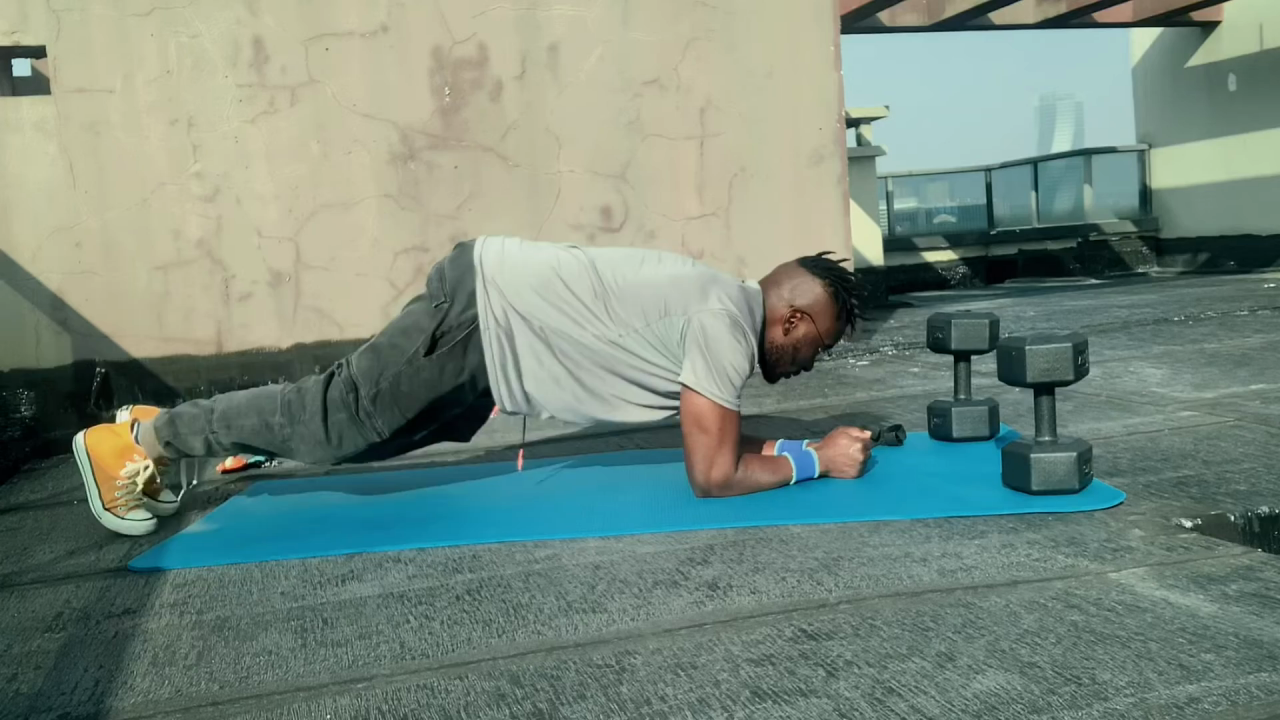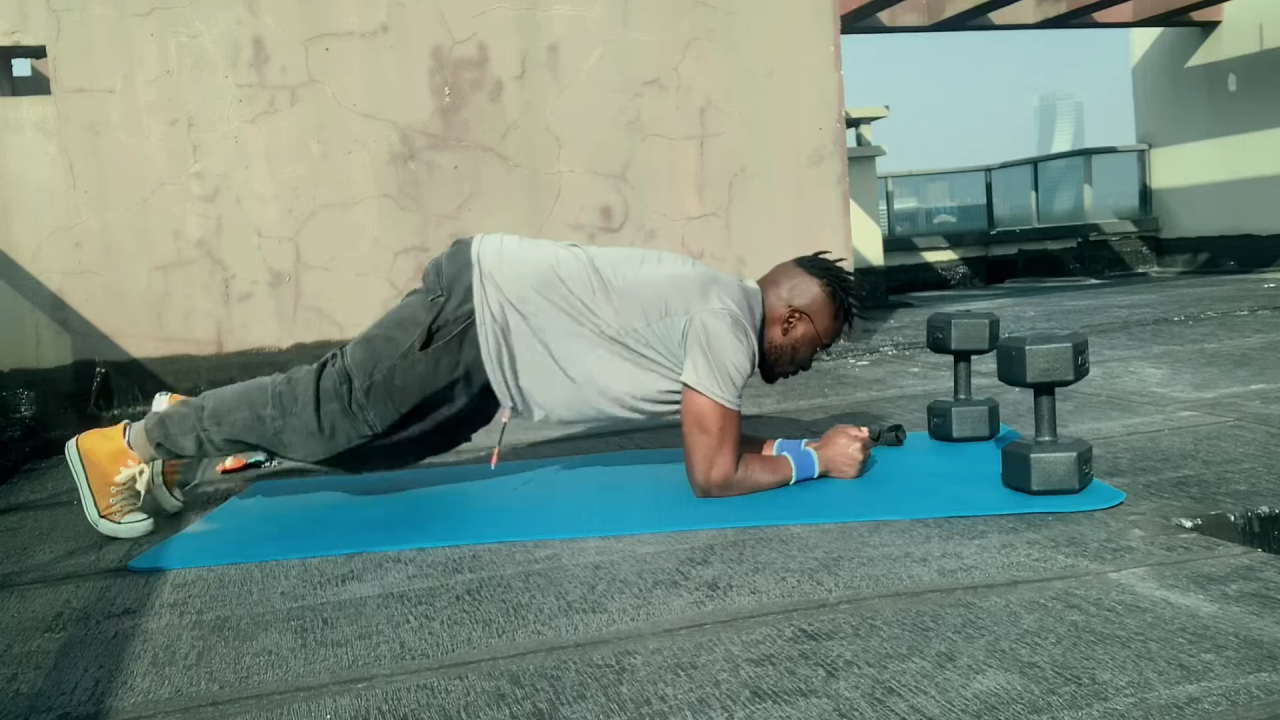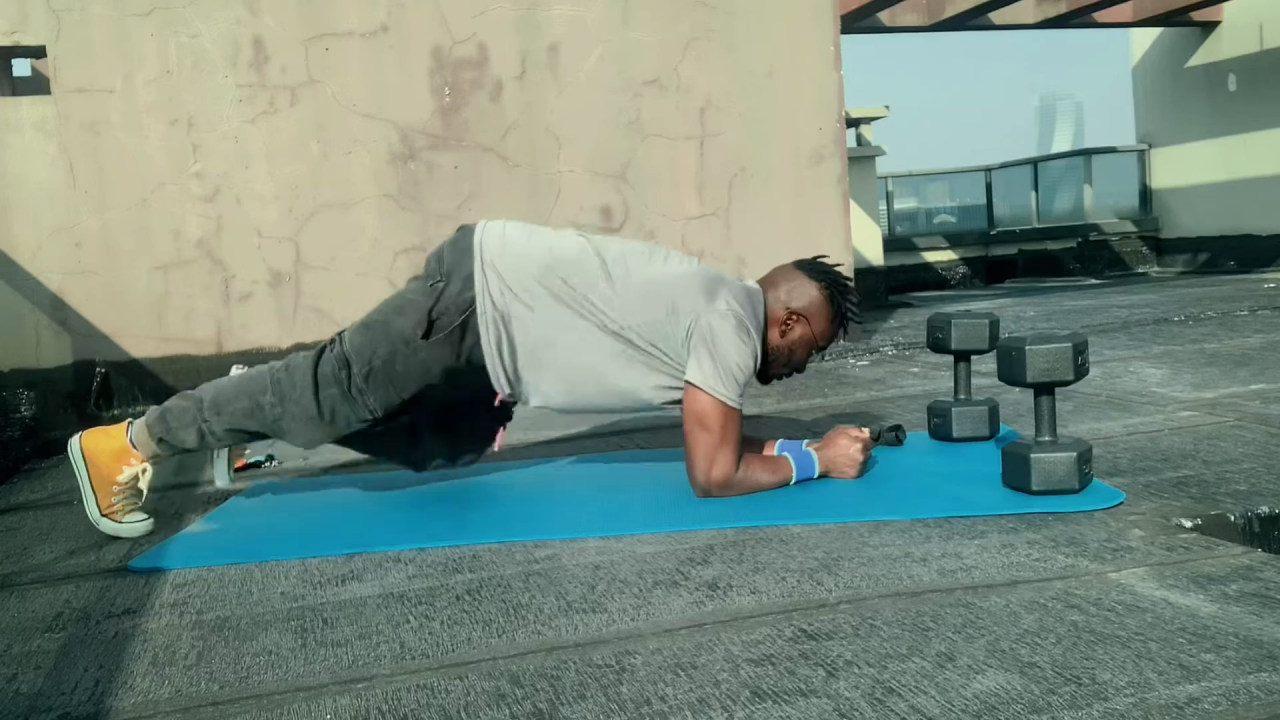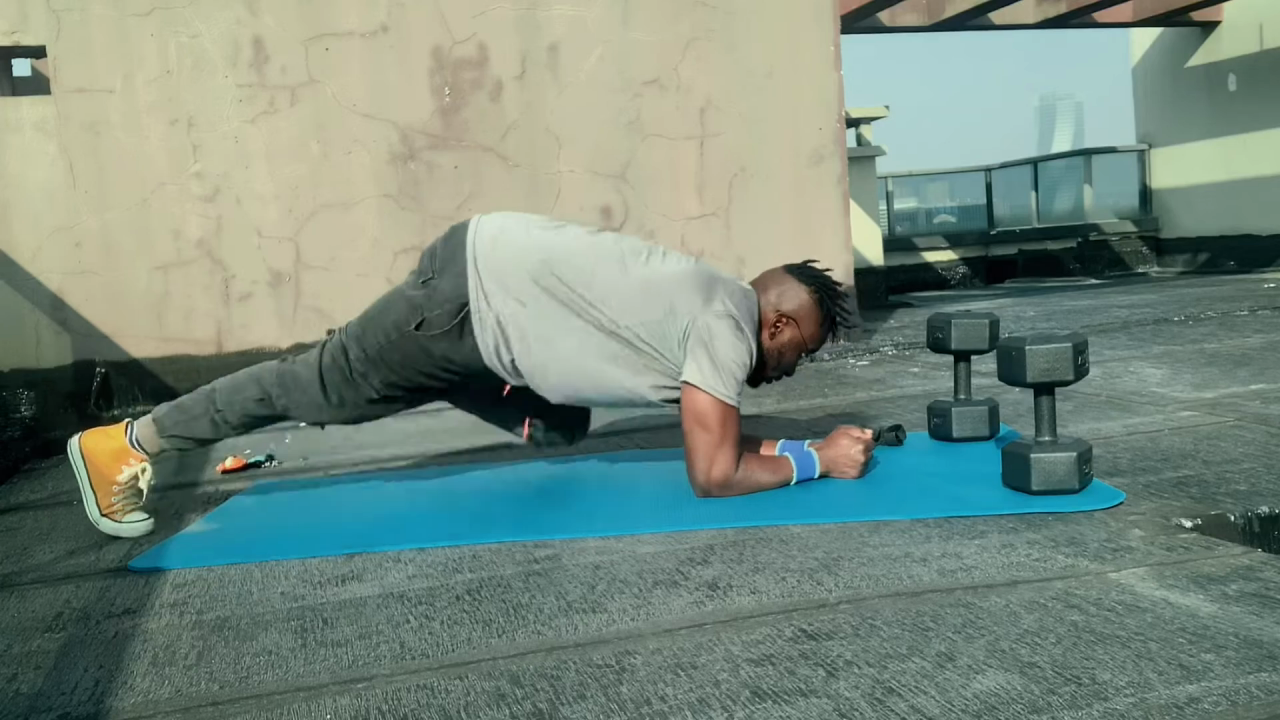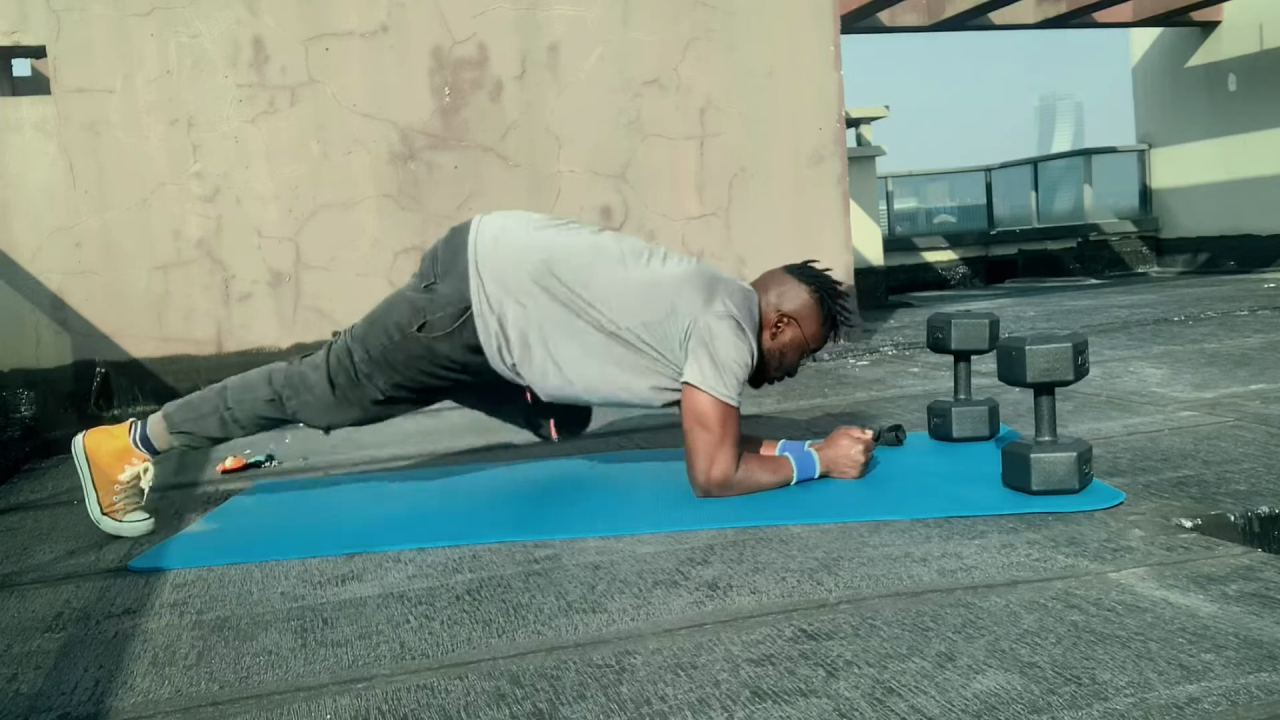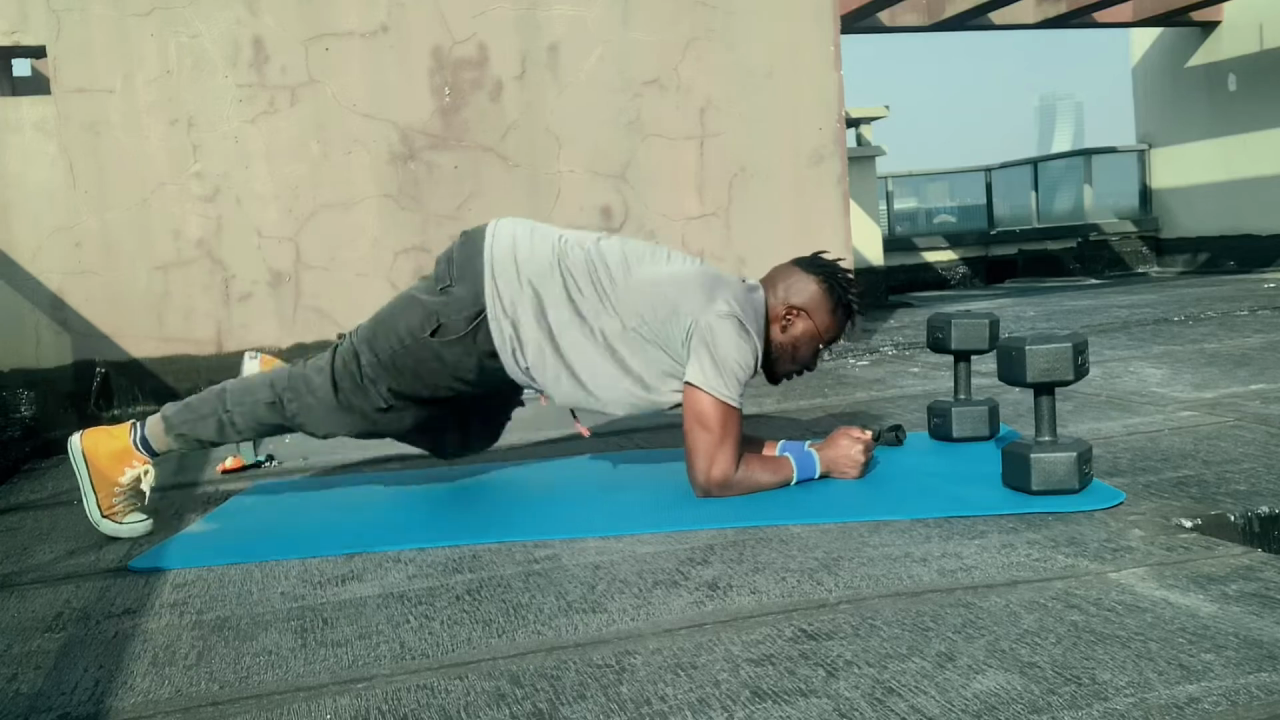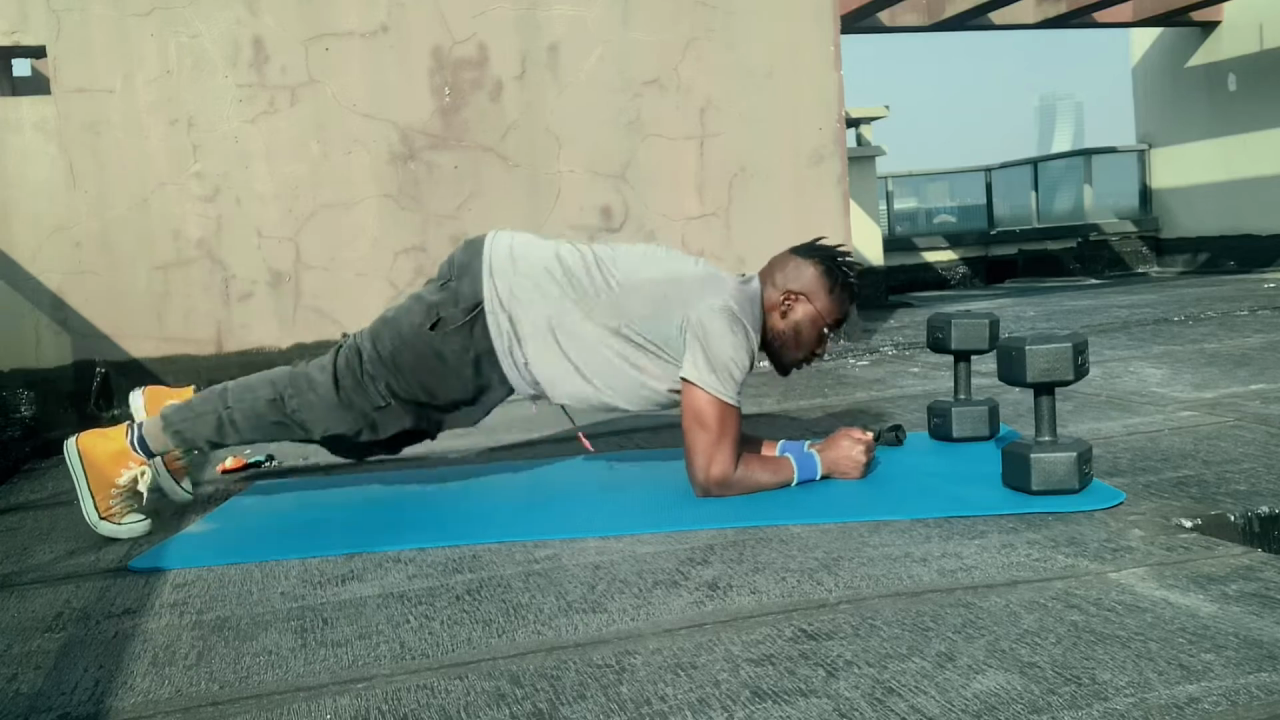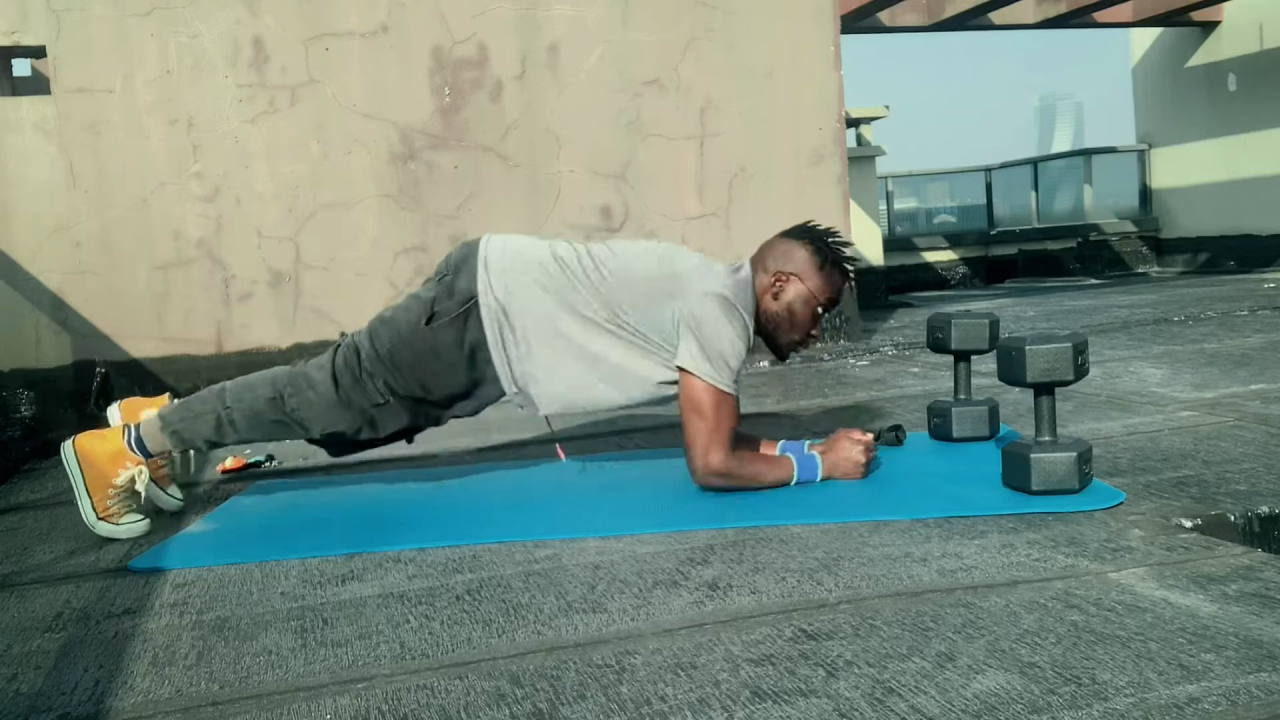
dt=0.1s
person 1, frame 1
left shoulder: (721, 307)
right shoulder: (728, 323)
left elbow: (713, 439)
right elbow: (712, 475)
left wrist: (798, 444)
right wrist: (813, 460)
left hip: (500, 308)
right hip: (480, 310)
left knee: (353, 424)
right knee: (333, 420)
left ankle: (171, 428)
right ankle: (131, 439)
person 1, frame 2
left shoulder: (720, 306)
right shoulder: (729, 322)
left elbow: (713, 438)
right elbow: (712, 474)
left wrist: (796, 444)
right wrist: (811, 460)
left hip: (500, 298)
right hip: (479, 307)
left knee: (362, 430)
right knee: (327, 414)
left ankle: (183, 421)
right ankle: (127, 443)
person 1, frame 3
left shoulder: (721, 306)
right shoulder: (733, 326)
left elbow: (713, 436)
right elbow: (714, 475)
left wrist: (798, 446)
right wrist: (814, 462)
left hip: (502, 277)
right hip: (476, 293)
left knee: (447, 444)
right knee: (324, 396)
left ankle: (271, 399)
right ankle: (125, 443)
person 1, frame 4
left shoulder: (717, 306)
right shoulder: (727, 325)
left elbow: (712, 433)
right elbow: (713, 475)
left wrist: (798, 446)
right wrist: (815, 462)
left hip: (498, 265)
right hip: (473, 290)
left knee: (560, 426)
right knee: (329, 386)
right ankle: (126, 443)
person 1, frame 5
left shoulder: (716, 306)
right shoulder: (727, 327)
left elbow: (714, 436)
right elbow: (713, 475)
left wrist: (789, 445)
right wrist: (814, 460)
left hip: (502, 271)
right hip: (477, 290)
left knee: (560, 418)
right knee: (335, 387)
right ankle: (128, 443)
person 1, frame 6
left shoulder: (721, 306)
right shoulder: (732, 324)
left elbow: (715, 435)
right elbow: (712, 474)
left wrist: (788, 448)
right wrist: (815, 461)
left hip: (510, 274)
right hip: (487, 296)
left knee: (463, 436)
right knee: (337, 393)
left ankle: (282, 380)
right ankle: (126, 445)
person 1, frame 7
left shoulder: (718, 306)
right shoulder: (727, 319)
left elbow: (717, 441)
right elbow: (711, 473)
left wrist: (799, 446)
right wrist: (814, 462)
left hip: (503, 310)
right hip: (487, 307)
left knee: (364, 425)
right knee: (335, 398)
left ankle: (177, 408)
right ankle: (126, 443)
person 1, frame 8
left shoulder: (715, 300)
right shoulder: (720, 305)
left elbow: (716, 435)
right elbow: (710, 464)
left wrist: (800, 446)
right wrist: (814, 463)
left hip: (499, 309)
right hip: (483, 307)
left knee: (344, 411)
right knee: (334, 397)
left ankle: (161, 416)
right ankle: (127, 443)
